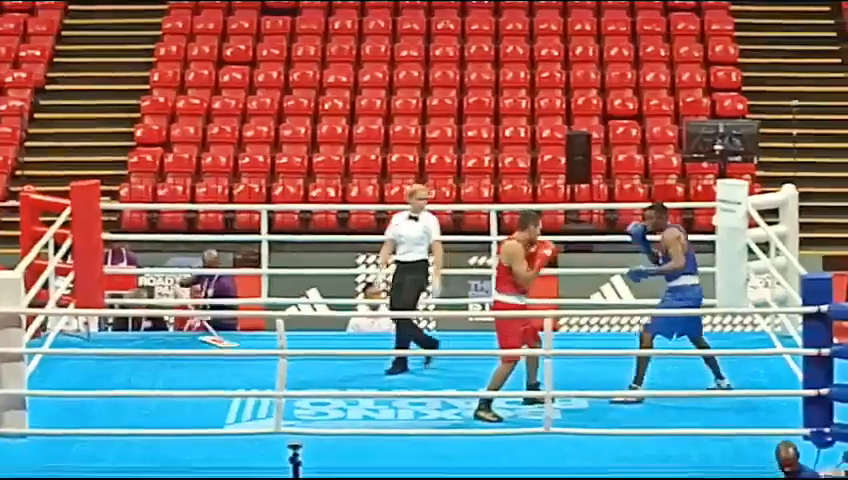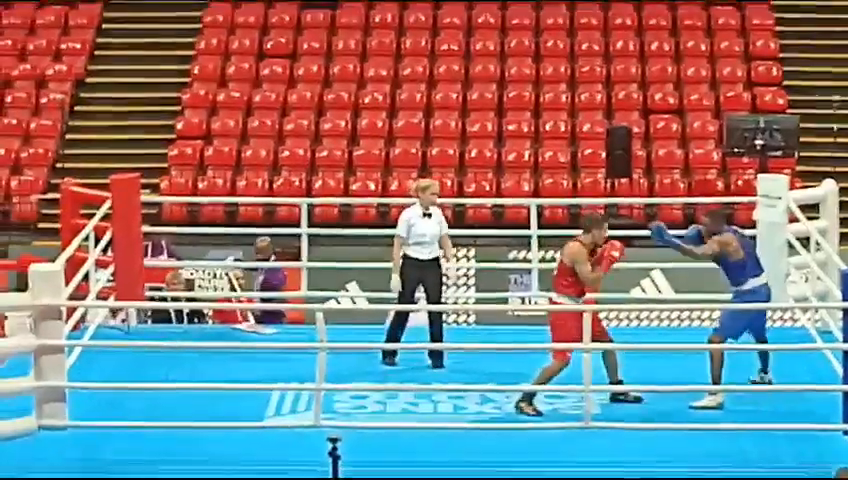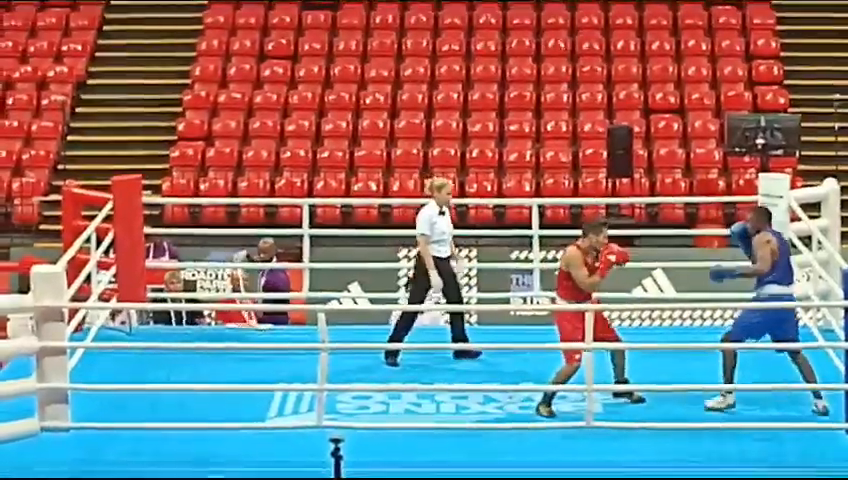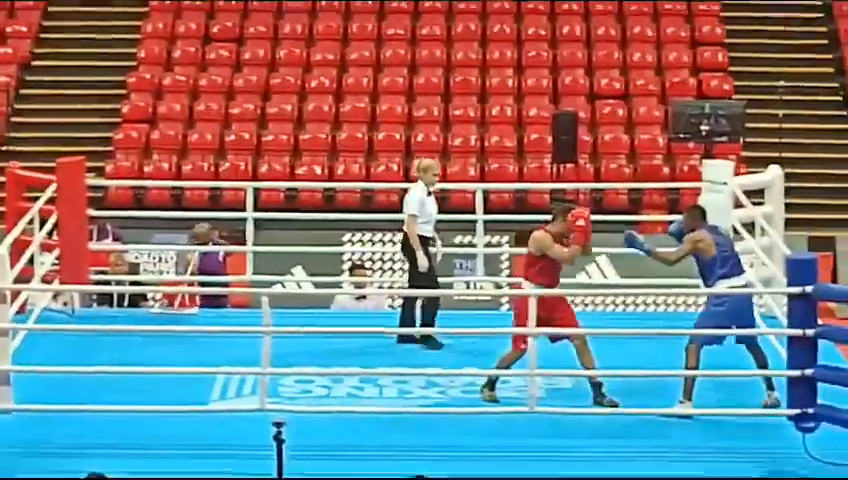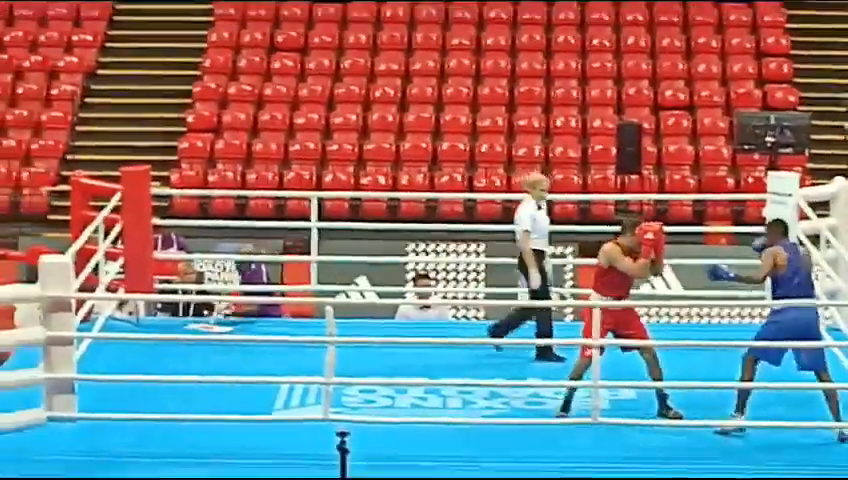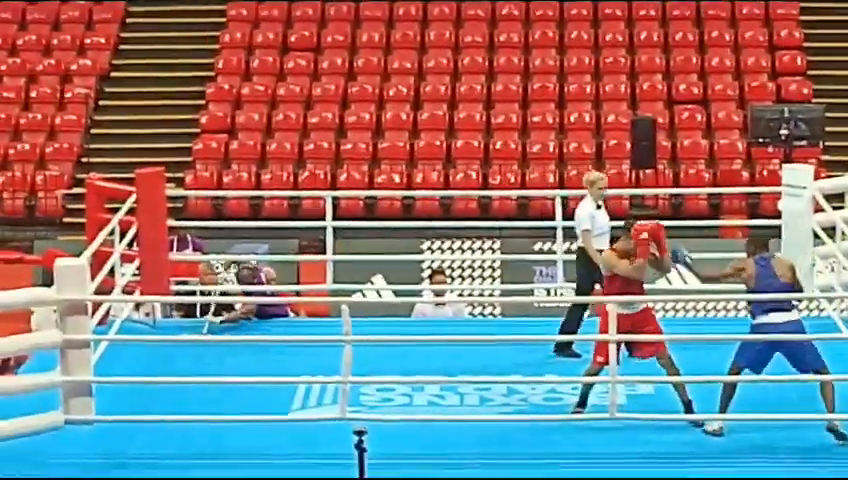
dt=0.4s
person 1, frame 1
left shoulder: (670, 234)
right shoulder: (673, 233)
left elbow: (679, 264)
right elbow: (660, 262)
left wrist: (648, 272)
right wrist: (642, 243)
left hip: (680, 292)
right hip: (692, 290)
left knee: (646, 334)
right knee: (696, 337)
left ankle: (636, 387)
right ankle: (721, 380)
person 1, frame 2
left shoulder: (722, 240)
right shoulder: (735, 233)
left elbow: (700, 254)
left wrist: (669, 239)
right wrist: (701, 242)
left hip: (748, 294)
right hip: (761, 290)
left knee: (716, 340)
right knee: (758, 334)
left ankle: (716, 395)
right ankle: (764, 374)
person 1, frame 3
left shoulder: (760, 238)
right shoulder: (780, 239)
left elbow: (763, 269)
left wrist: (732, 272)
right wrist: (745, 244)
left hip: (767, 299)
right hip: (786, 298)
left knee: (729, 341)
right knee: (794, 351)
left ankle: (727, 396)
right ankle: (819, 400)
person 1, frame 4
left shoulder: (694, 237)
right shoulder: (721, 234)
left elbow: (671, 259)
left wrist: (643, 247)
left hip: (723, 296)
right hip: (742, 291)
left knee: (693, 347)
right knee: (752, 344)
left ankle: (685, 403)
right ankle: (771, 392)
person 1, frame 5
left shoulder: (771, 253)
right shoulder: (803, 253)
left elbow: (759, 277)
left wrist: (729, 275)
left hip: (784, 315)
right hip: (808, 315)
left knee: (750, 361)
right knee: (822, 374)
left ankle: (738, 418)
person 1, frame 6
left shoulder: (742, 266)
right shoulder: (787, 265)
left elbow: (709, 277)
right elbow: (799, 291)
left wrist: (686, 262)
left hip: (763, 327)
right hip: (791, 325)
left knee: (734, 371)
right knee: (822, 372)
left ankle: (717, 422)
person 2, frame 1
left shoulder: (519, 245)
right shoulder: (514, 247)
left elbow: (524, 271)
right elbow: (525, 282)
left wrist: (536, 256)
right wrist: (540, 261)
left hip: (517, 305)
right hip: (508, 306)
left knee: (534, 343)
right knee: (511, 359)
left ankle: (532, 392)
right ankle: (483, 406)
person 2, frame 2
left shoulder: (584, 248)
right shoulder: (576, 250)
left elbow: (590, 273)
right elbow: (590, 283)
left wrist: (602, 257)
right wrist: (608, 260)
left hip: (577, 305)
right hip: (563, 307)
left knee: (607, 343)
right knee: (563, 358)
left ankle: (617, 391)
right ankle: (526, 399)
person 2, frame 3
left shoulder: (590, 252)
right shoulder: (573, 254)
left elbow: (594, 275)
right elbow: (588, 286)
left wrist: (612, 259)
right wrist: (606, 264)
right hip: (569, 311)
left knee: (617, 344)
right knee: (575, 362)
left ankle: (621, 388)
right ankle: (545, 402)
person 2, frame 4
left shoulder: (563, 236)
right shoulder: (540, 237)
left elbow: (585, 252)
right elbow: (569, 258)
left wrist: (585, 230)
right wrist: (579, 230)
left hip: (552, 296)
right hip: (531, 297)
left knee: (580, 340)
right knee: (520, 348)
left ankle: (598, 393)
right ankle: (489, 386)
person 2, frame 5
left shoulder: (634, 249)
right shoulder: (610, 250)
left elbow: (656, 272)
right elbow: (639, 273)
left wrist: (658, 247)
right wrist: (648, 243)
left hip: (623, 308)
right hip: (600, 309)
left knee: (649, 353)
right knee: (586, 359)
left ankle: (663, 404)
right ankle: (566, 405)
person 2, frame 6
left shoulder: (641, 248)
right shoulder: (609, 256)
left elbow: (665, 268)
right elbow: (638, 273)
left wrist: (660, 243)
right wrist: (642, 243)
left hip: (640, 311)
right hip: (614, 314)
left knee: (665, 359)
right knee: (598, 364)
left ankle: (688, 408)
right ankle: (581, 403)
person 3, frame 1
left shoulder: (430, 220)
right shoulder: (398, 218)
left elbow: (437, 250)
right elbow: (388, 246)
left wrist: (437, 277)
right wrist: (381, 270)
left hip: (418, 269)
right hip: (400, 269)
left knee: (404, 312)
right knee: (396, 312)
left ankle: (401, 362)
right ankle: (428, 343)
person 3, frame 2
left shoulder: (438, 213)
right shoulder: (408, 215)
left elbow: (445, 240)
right elbow: (398, 247)
left wrist: (451, 262)
right wrist: (395, 274)
left hip: (432, 265)
right hip: (411, 265)
left knee: (435, 306)
right knee: (404, 308)
left ankle: (436, 355)
right ankle: (389, 352)
person 3, frame 3
left shoulder: (444, 212)
right shoulder: (426, 214)
right elbow: (423, 246)
left wrist: (455, 260)
right wrist: (432, 273)
left hip: (444, 263)
right hip: (427, 264)
left knee: (457, 303)
right knee: (414, 309)
left ankle: (461, 348)
right ankle: (392, 351)
person 3, frame 4
left shoulder: (427, 192)
right shoulder: (416, 194)
right elbow: (411, 226)
left wrist: (434, 242)
right wrist: (420, 254)
left hip: (422, 243)
right hip: (414, 244)
left knee: (415, 288)
right knee: (431, 287)
left ankle: (404, 333)
right ankle: (426, 335)
person 3, frame 5
left shoulder: (539, 206)
right shoulder: (527, 210)
right elbow: (525, 244)
left wrist: (542, 263)
right wrist: (533, 270)
left hip: (537, 258)
right hip: (529, 259)
left knee: (537, 303)
right knee: (543, 303)
left ankle: (499, 330)
right ankle: (544, 351)
person 3, frame 6
left shoulder: (599, 205)
right shoulder: (585, 208)
right elbow: (587, 242)
right wrist: (602, 265)
left hip: (600, 255)
right hip: (588, 258)
right knee: (581, 303)
right ankle: (562, 345)
